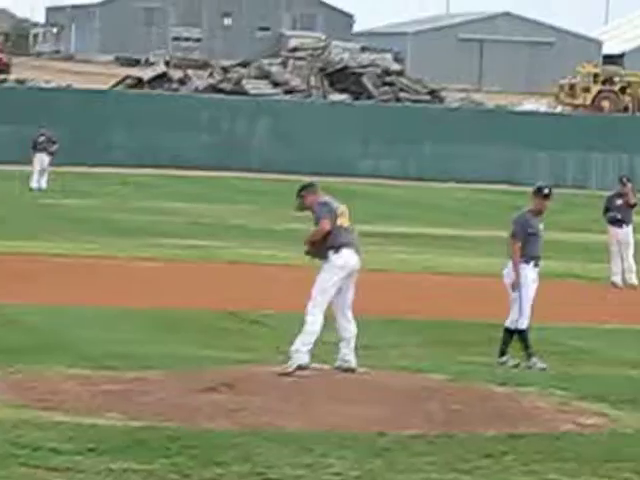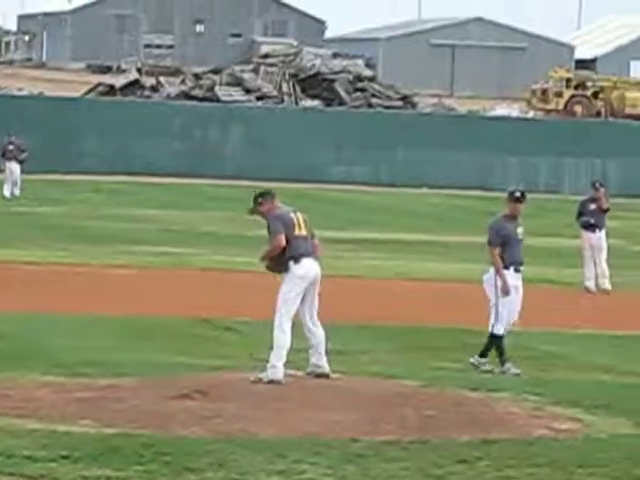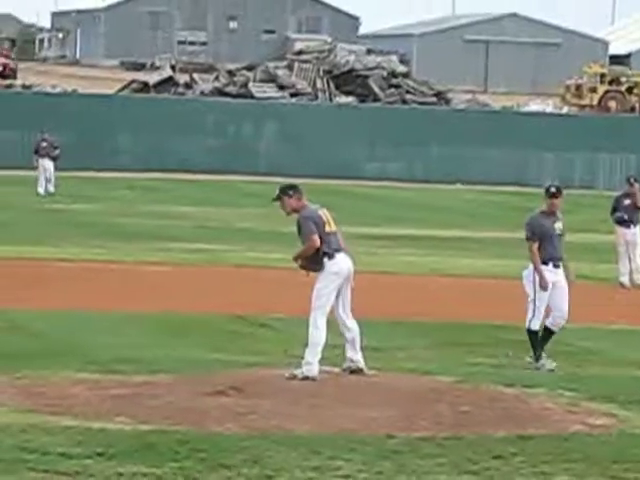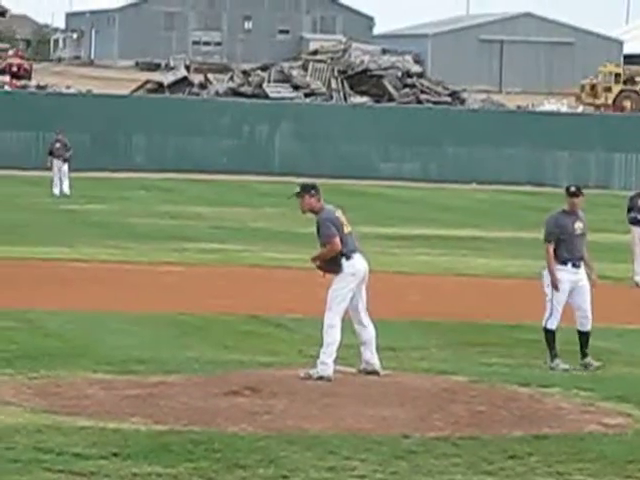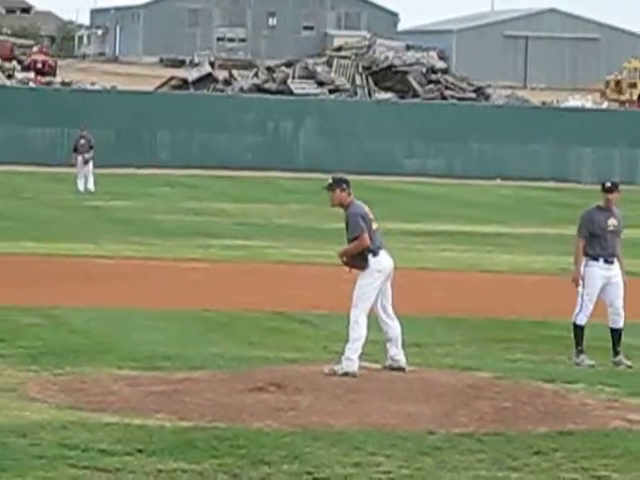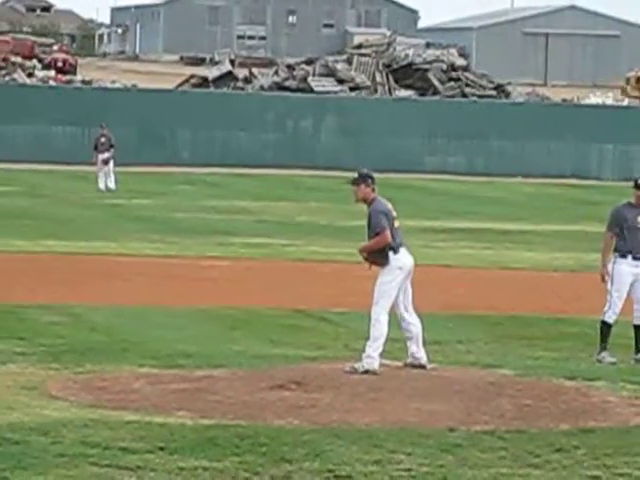
dt=0.2s
person 1, frame 1
left shoulder: (321, 204)
right shoulder: (339, 206)
left elbow: (324, 227)
left wrist: (308, 240)
left hip: (337, 259)
right hip: (353, 257)
left knee: (315, 308)
right knee: (344, 312)
left ankle: (300, 356)
right ankle: (347, 360)
person 1, frame 2
left shoulder: (275, 216)
right shoulder: (296, 214)
left elbow: (280, 243)
right elbow: (315, 244)
left wrist: (265, 256)
left hip: (298, 269)
right hip: (313, 267)
left knee: (282, 320)
right knee: (311, 319)
left ankle: (275, 372)
right ankle: (320, 366)
person 1, frame 3
left shoulder: (305, 216)
right shoulder: (320, 210)
left elbow: (314, 243)
left wrist: (297, 256)
left hip: (331, 266)
right hip: (345, 261)
left knee: (318, 317)
right knee: (344, 314)
left ankle: (310, 369)
right ankle: (355, 361)
person 1, frame 4
left shoulder: (324, 217)
right shoulder: (333, 211)
left elbow: (336, 246)
left wrist: (316, 257)
left hip: (348, 267)
right hip: (359, 263)
left knee: (332, 317)
right knee: (360, 316)
left ankle: (324, 369)
right ankle: (371, 363)
person 1, frame 5
left shoulder: (353, 212)
right shoulder: (359, 206)
left elbow: (364, 241)
left wrist: (343, 252)
right wrist: (350, 253)
left hip: (374, 264)
right hip: (383, 260)
left knee: (358, 314)
right knee: (386, 312)
left ankle: (349, 364)
right ankle: (397, 359)
person 1, frame 6
left shoulder: (376, 208)
right shoulder: (382, 204)
left elbow: (385, 238)
left wrist: (364, 248)
right wrist: (371, 251)
left hip: (394, 262)
right hip: (403, 259)
left knee: (379, 311)
right knee: (405, 310)
left ankle: (370, 362)
right ankle: (418, 357)
person 2, frame 1
left shoulder: (537, 219)
right shoulder: (523, 219)
right elbow: (514, 248)
left wrist: (532, 273)
right wrist: (516, 275)
left hip: (532, 270)
right hip: (522, 270)
left knee: (517, 315)
right knee: (522, 315)
left ankle: (503, 355)
right ankle: (530, 357)
person 2, frame 2
left shoulder: (518, 222)
right shoulder: (498, 224)
right elbow: (494, 255)
left wrist: (514, 276)
right wrist: (503, 280)
left hip: (516, 275)
right hip: (502, 275)
left knee: (509, 321)
right knee: (499, 320)
left ankle: (481, 357)
right ankle: (503, 362)
person 2, frame 3
left shoulder: (559, 218)
right shoulder: (535, 220)
right elbow: (533, 250)
left wrist: (567, 271)
right wrist: (541, 276)
left hip: (558, 270)
right hip: (542, 271)
left knee: (561, 315)
right knee: (536, 316)
left ankle: (538, 350)
right ankle: (538, 357)
person 2, frame 4
left shoulder: (581, 217)
right shoulder: (555, 220)
left elbow: (582, 247)
right elbow: (549, 249)
left wrist: (591, 271)
right wrist: (552, 275)
left hip: (580, 271)
right hip: (561, 271)
left knee: (585, 315)
right knee: (553, 316)
left ankle: (585, 357)
right ankle: (553, 358)
person 2, frame 5
left shoulder: (617, 214)
right shoulder: (590, 215)
left elbow: (617, 244)
right elbow: (580, 244)
left wrist: (622, 270)
right wrist: (577, 270)
left hip: (613, 268)
right hip: (594, 267)
left knee: (617, 312)
right knee: (584, 311)
left ankle: (617, 355)
right ankle: (579, 353)
person 2, frame 6
right shoulder: (620, 211)
right elbow: (609, 239)
right wrist: (604, 266)
right hip: (623, 263)
right knee: (613, 307)
right ankle: (602, 350)
